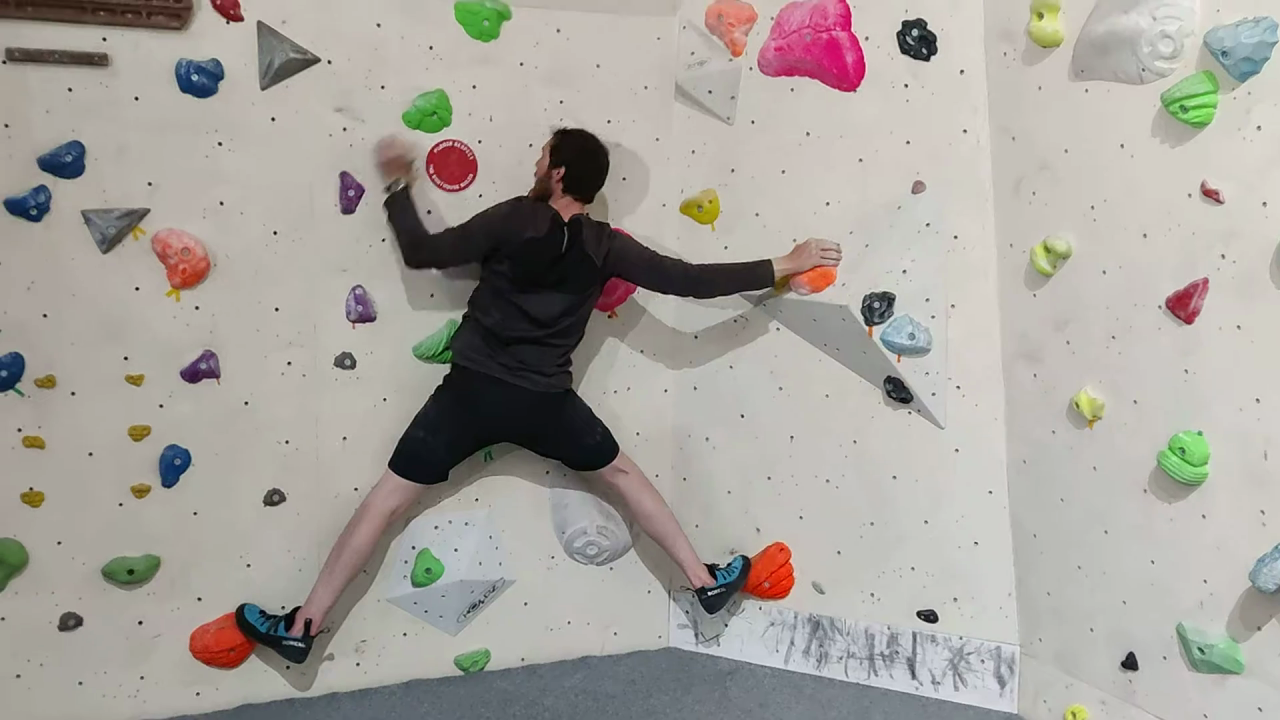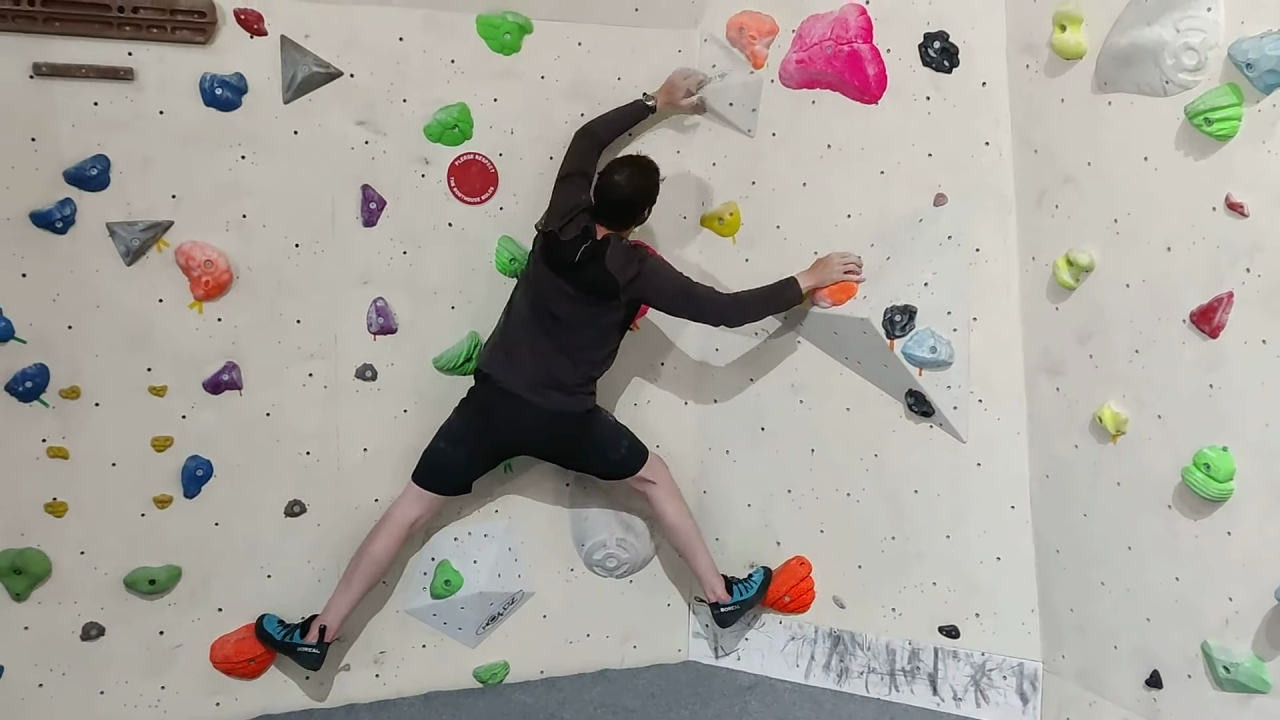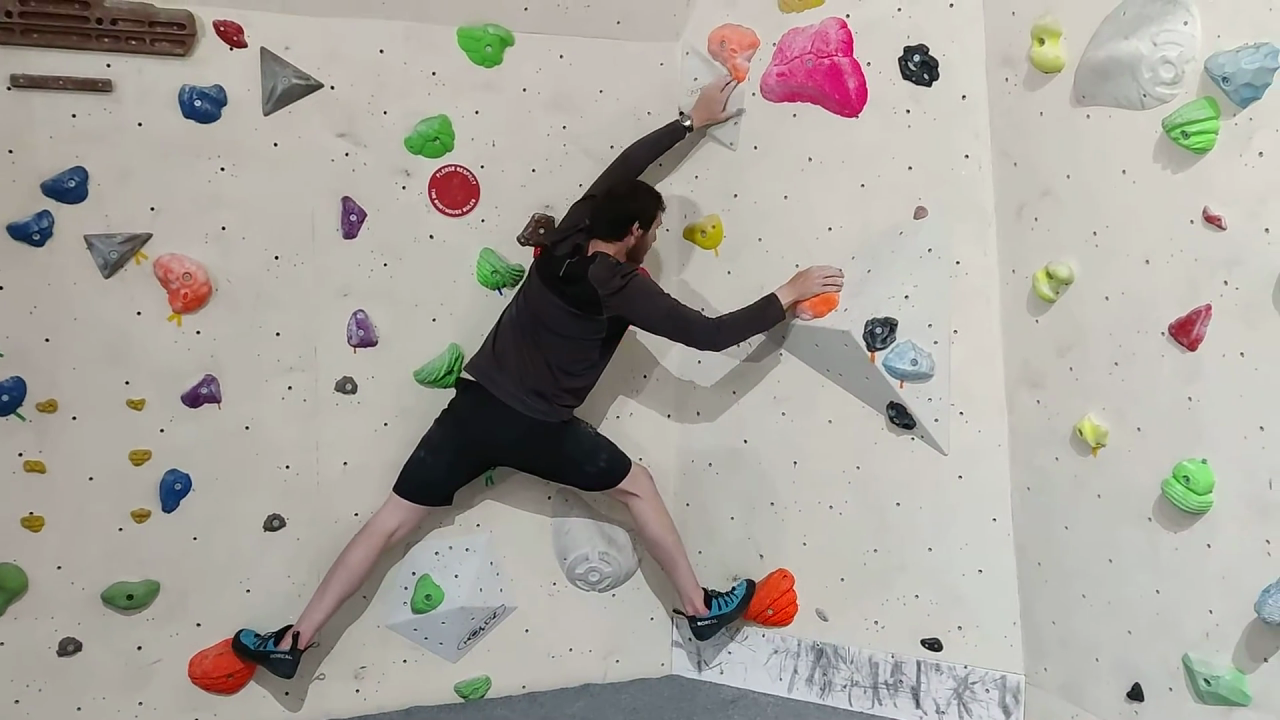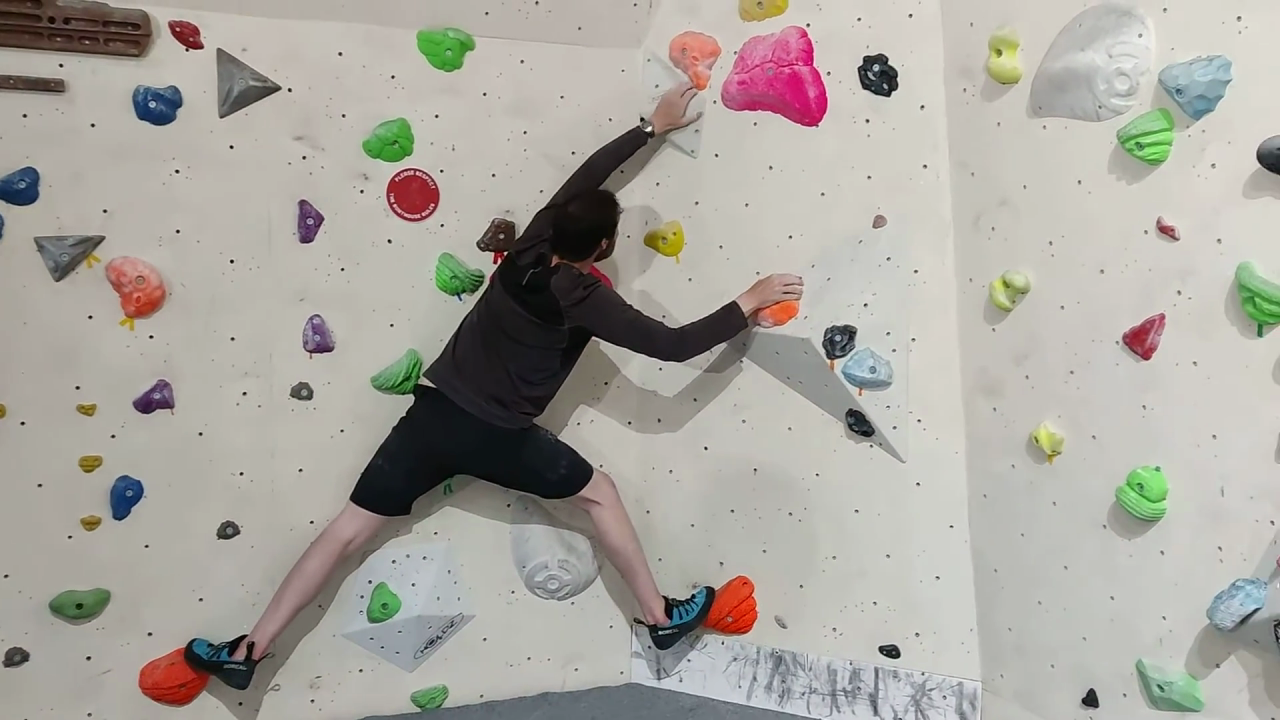
dt=0.7s
person 1, frame 1
left shoulder: (514, 219)
right shoulder: (604, 246)
left elbow: (420, 252)
right elbow: (692, 280)
left wrist: (396, 183)
right wrist: (783, 265)
left hip: (472, 391)
right hip: (544, 402)
left knee: (386, 498)
right knee: (623, 473)
left ankle: (303, 626)
right ankle: (704, 582)
person 1, frame 2
left shoulder: (562, 221)
right shoulder: (635, 269)
left elbow: (585, 140)
right elbow: (726, 310)
left wrist: (652, 103)
right wrist: (808, 280)
left hip: (493, 402)
right hip: (564, 420)
left knee: (409, 510)
right knee: (655, 477)
left ankle: (319, 633)
right ankle: (719, 594)
person 1, frame 3
left shoulder: (568, 235)
right shoulder: (622, 287)
left elbow: (625, 164)
right elbow: (711, 334)
left wrist: (690, 122)
right wrist: (788, 295)
left hip: (473, 408)
right hip: (537, 430)
left knee: (389, 522)
right knee: (637, 485)
left ankle: (292, 641)
right ankle: (698, 608)
person 1, frame 4
left shoulder: (532, 243)
right shoulder: (584, 298)
left elbow: (586, 174)
right elbow: (675, 345)
left wrist: (651, 127)
right wrist: (748, 303)
left hip: (432, 414)
right hip: (494, 436)
left knee: (346, 531)
right knee: (599, 493)
left ankle: (247, 652)
right ankle: (659, 617)
